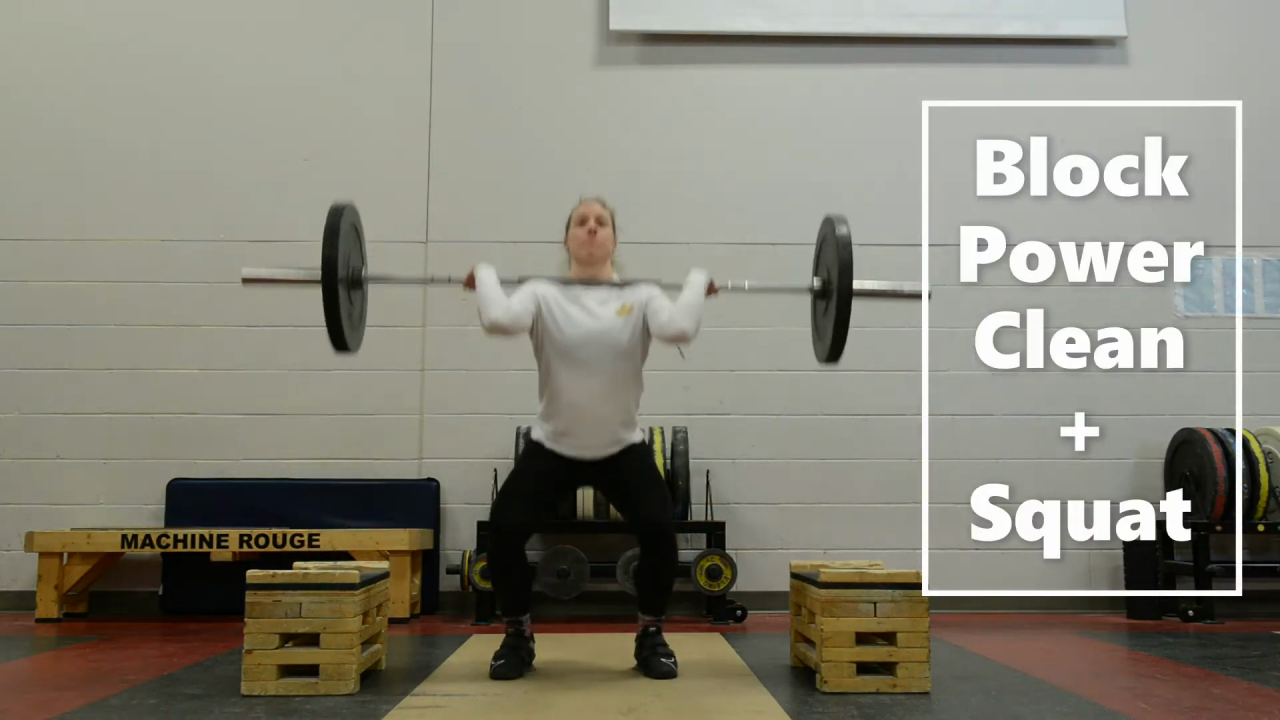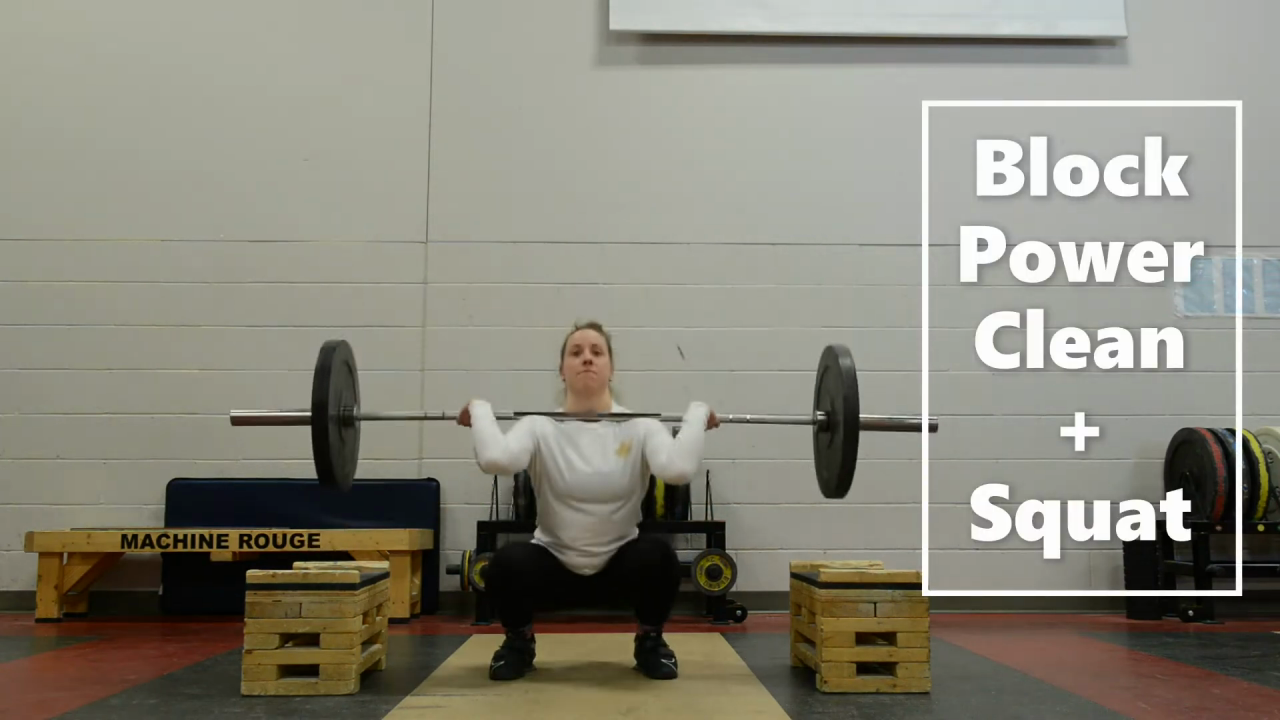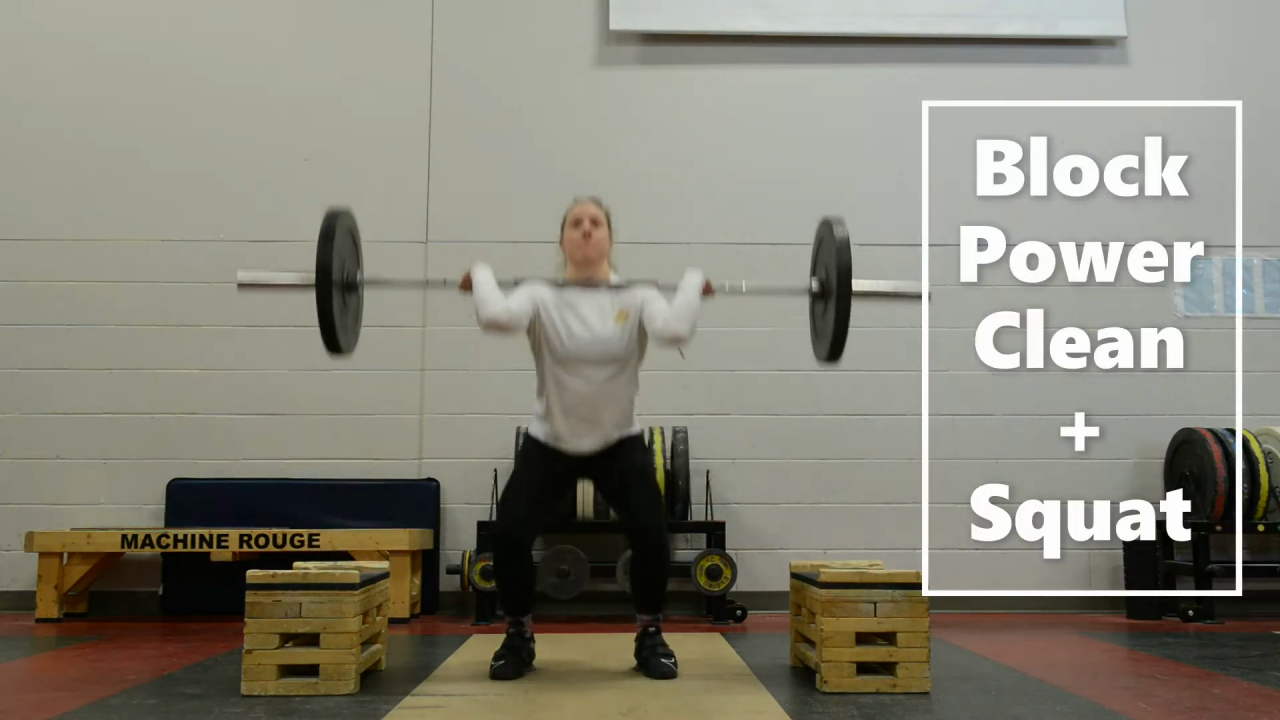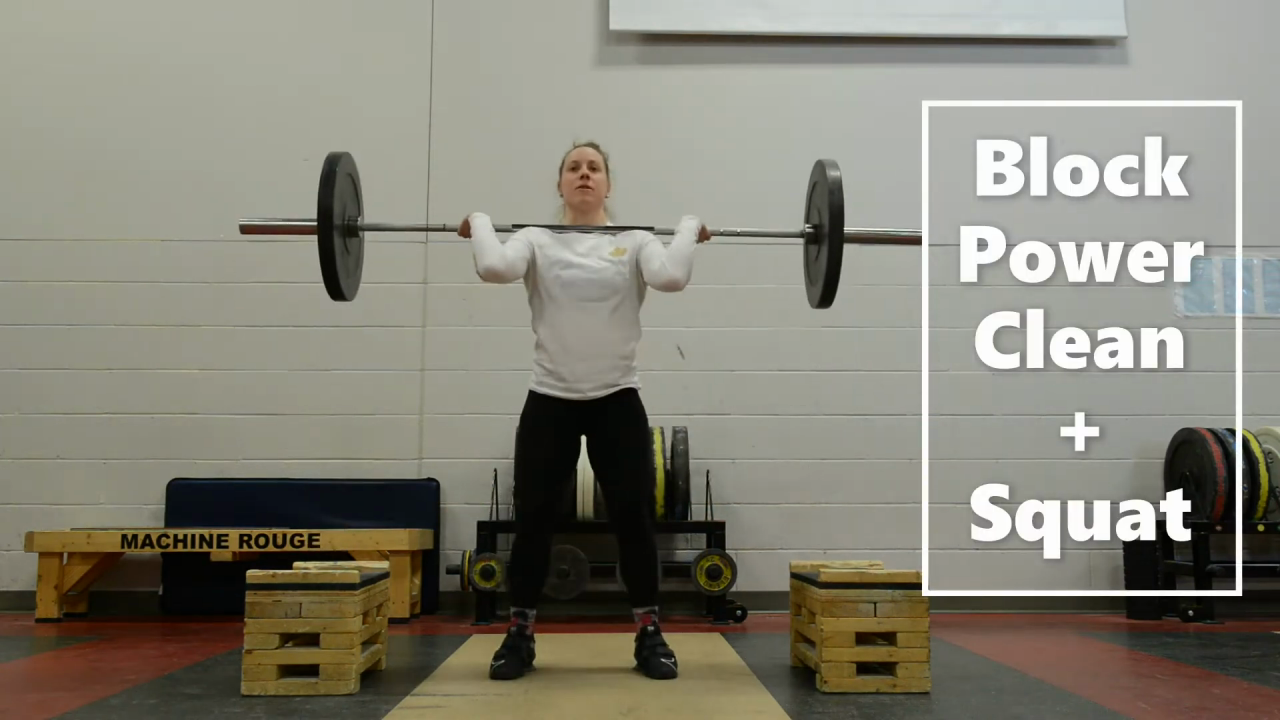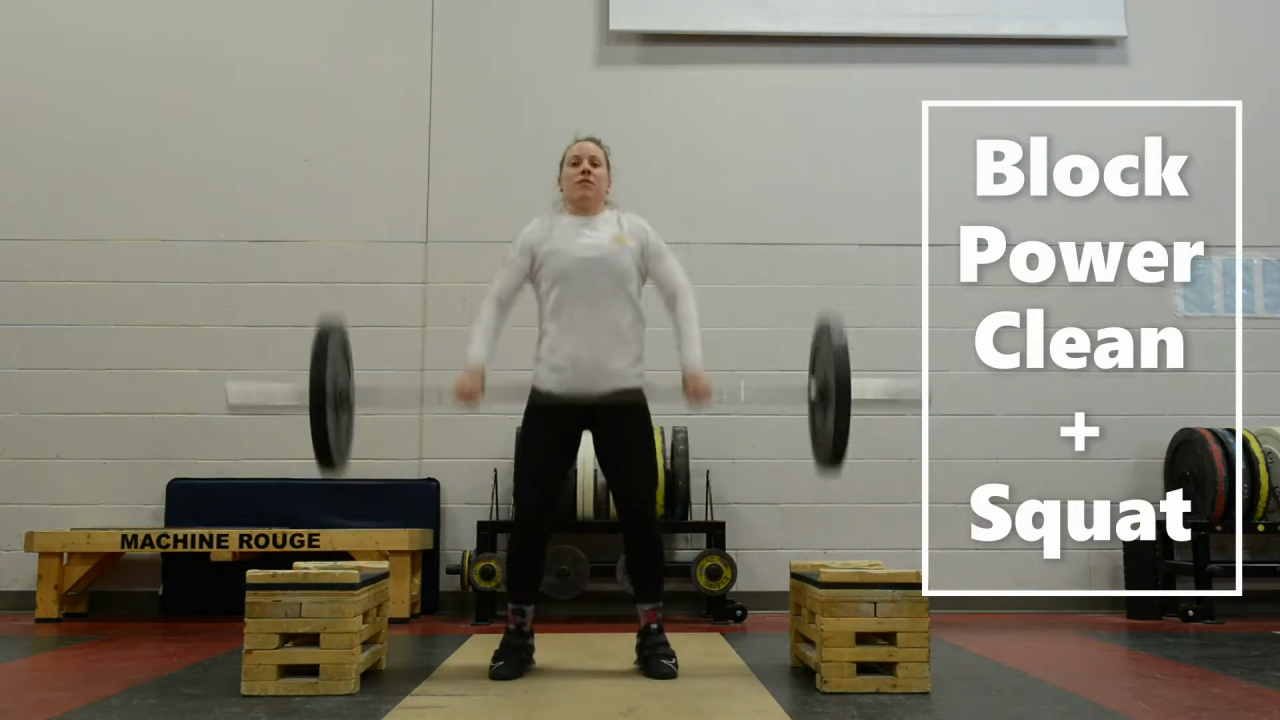
dt=0.5s
person 1, frame 1
left shoulder: (641, 296)
right shoulder: (542, 294)
left elbow: (679, 328)
right elbow: (500, 320)
left wrist: (697, 282)
right wrist: (484, 275)
left hip: (622, 448)
right hip: (552, 447)
left knee: (659, 529)
right knee: (505, 529)
left ankle: (650, 635)
right ankle: (518, 636)
person 1, frame 2
left shoulder: (639, 428)
right shoulder: (540, 429)
left elbow: (679, 470)
right elbow: (496, 460)
left wrist: (696, 415)
right wrist: (481, 411)
left hip: (618, 560)
right hip: (554, 562)
left knee: (659, 559)
right knee: (506, 563)
left ankle: (650, 639)
right ankle: (519, 640)
person 1, frame 3
left shoulder: (637, 297)
right shoulder: (540, 296)
left elbow: (675, 330)
right elbow: (497, 318)
left wrist: (692, 282)
right wrist: (481, 276)
left hip: (618, 443)
right hip: (549, 444)
left knee: (650, 533)
right knee: (510, 530)
left ankle: (650, 635)
right ankle: (518, 635)
person 1, frame 4
left shoulder: (634, 241)
right shoulder: (536, 240)
left elbow: (672, 277)
right elbow: (494, 267)
left wrist: (688, 231)
right wrist: (481, 226)
left hip: (617, 401)
right hip: (549, 401)
left knee: (633, 518)
right knee: (533, 519)
left ankle: (649, 635)
right ankle: (519, 635)
person 1, frame 5
left shoulder: (634, 230)
right shoulder: (540, 232)
left elbow: (678, 294)
right elbow: (496, 302)
left wrist: (692, 364)
right wrist: (475, 364)
left hip: (622, 396)
right hip: (552, 396)
left knee: (639, 515)
right knee: (530, 516)
left ankle: (651, 633)
right ankle: (518, 635)
